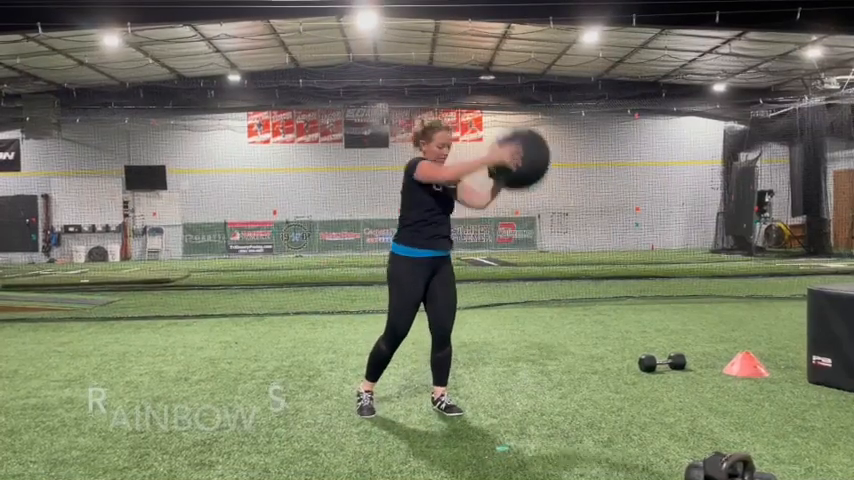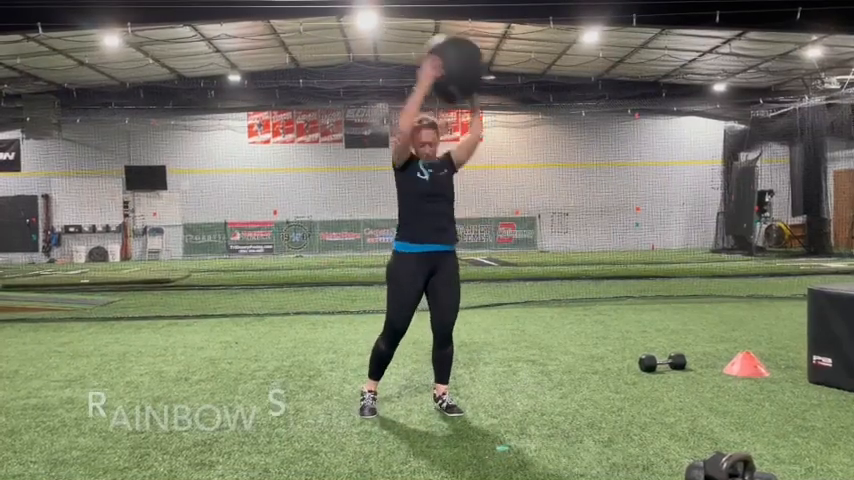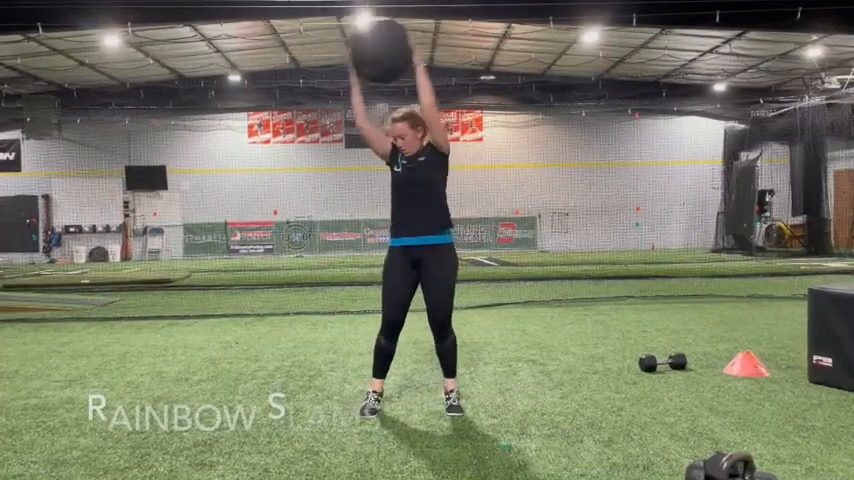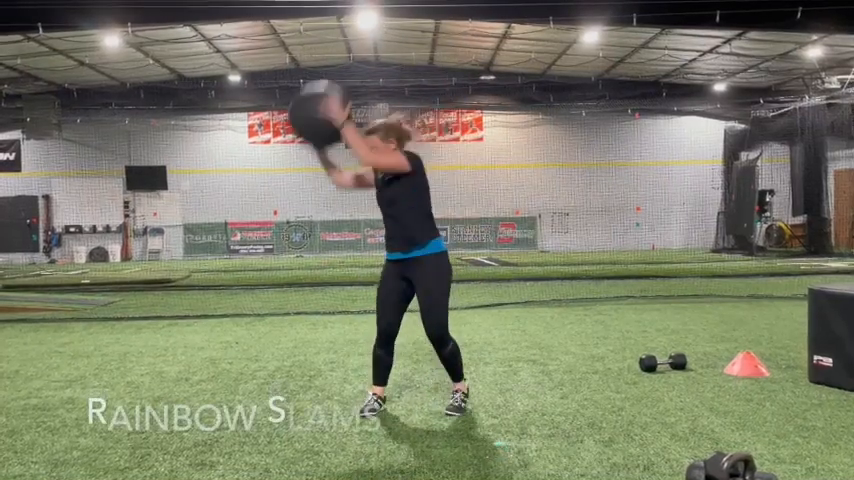
dt=0.2s
person 1, frame 1
left shoulder: (451, 179)
right shoulder: (416, 167)
left elbow: (478, 201)
right elbow: (444, 172)
right wrist: (492, 157)
left hip: (441, 262)
right hip: (408, 261)
left knee: (443, 332)
right knee: (396, 331)
left ankle: (440, 395)
right ankle: (366, 389)
person 1, frame 2
left shoulder: (448, 165)
right shoulder: (404, 165)
left elbow: (474, 137)
right elbow: (404, 128)
left wrist: (472, 99)
right wrist: (424, 84)
left hip: (445, 259)
right hip: (409, 257)
left knee: (444, 331)
right knee: (395, 328)
left ankle: (441, 392)
right ankle: (370, 389)
person 1, frame 3
left shoulder: (437, 152)
right shoulder: (395, 157)
left elbow: (429, 109)
right elbow: (362, 123)
left wrist: (419, 67)
right wrist: (356, 80)
left hip: (438, 250)
right hip: (401, 253)
left knee: (440, 324)
right knee: (390, 323)
left ankle: (451, 388)
right ankle: (375, 390)
person 1, frame 4
left shoulder: (411, 163)
right shoulder: (384, 174)
left elbow: (371, 160)
right elbow: (343, 179)
left wrist: (343, 122)
right wrist: (321, 151)
left hip: (429, 261)
right hip: (396, 264)
left knee: (437, 331)
right knee: (385, 332)
left ankle: (461, 389)
right ankle: (377, 394)
